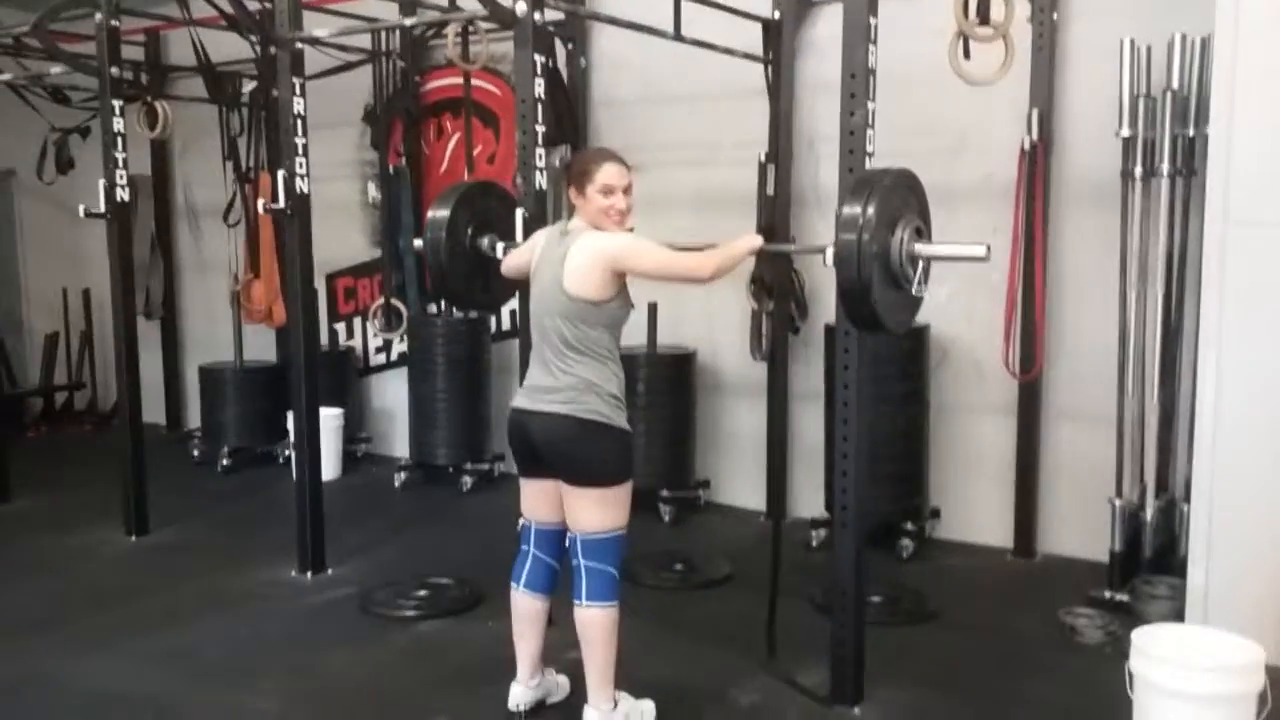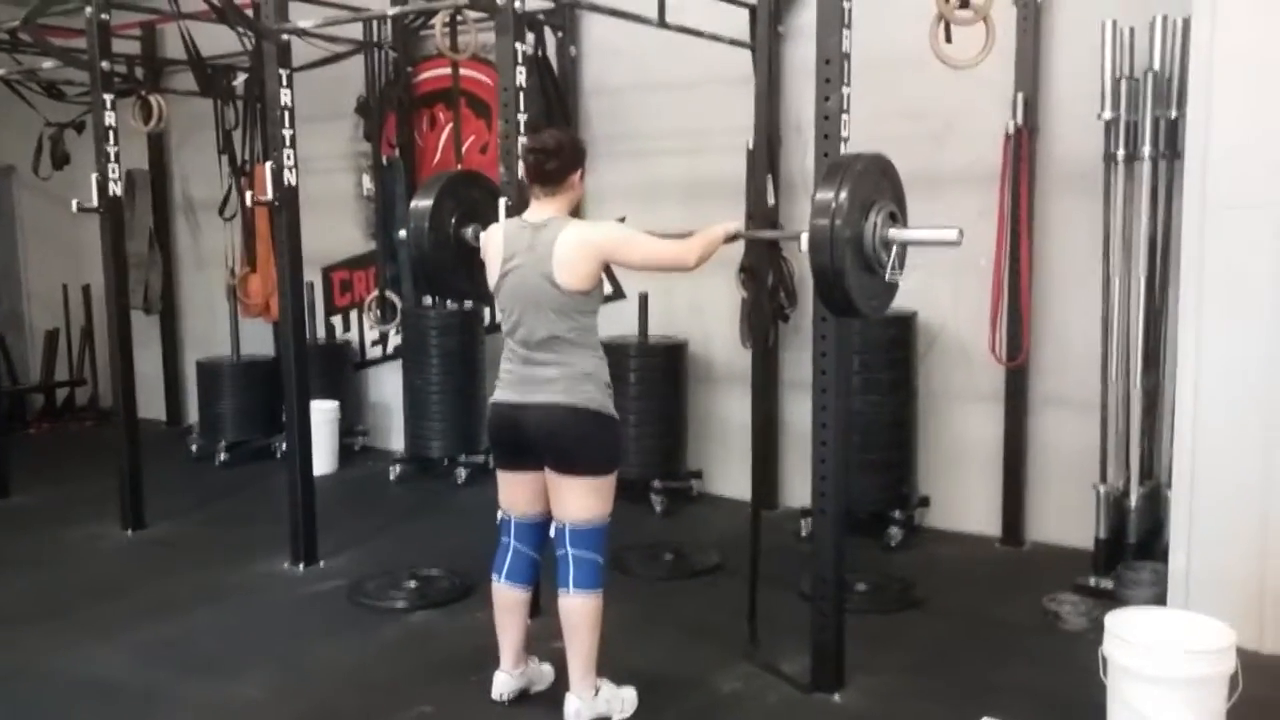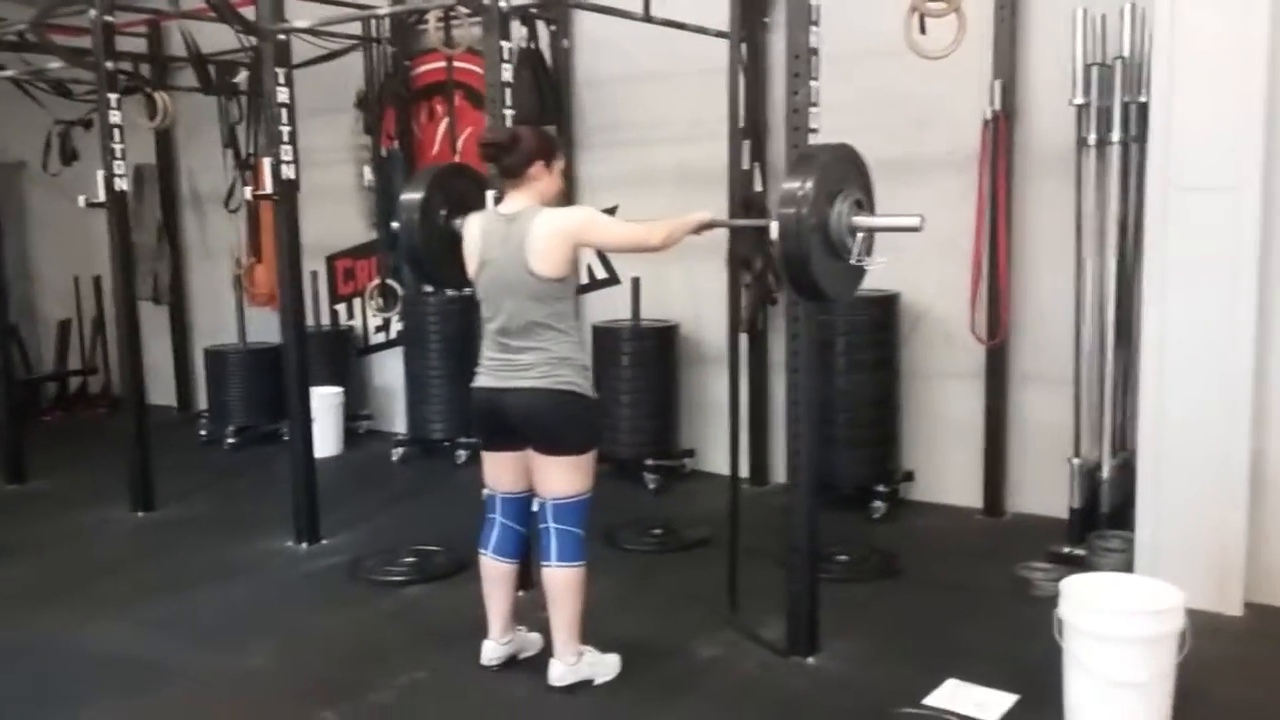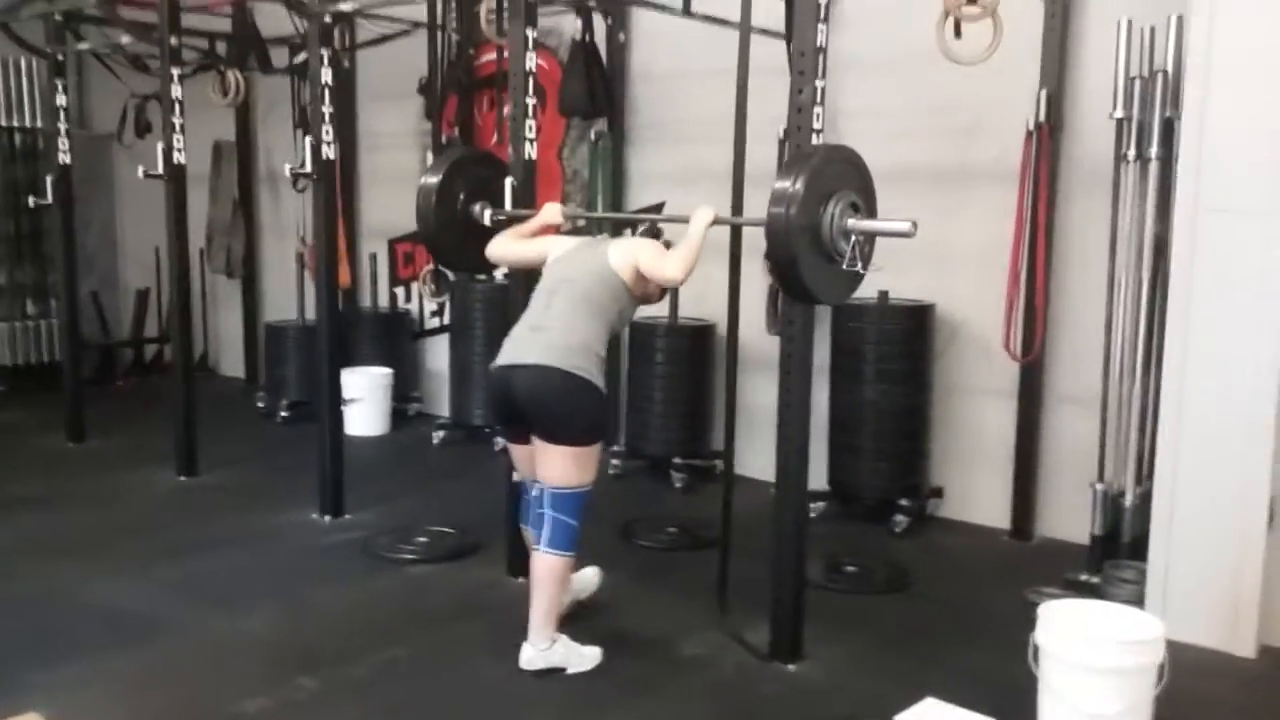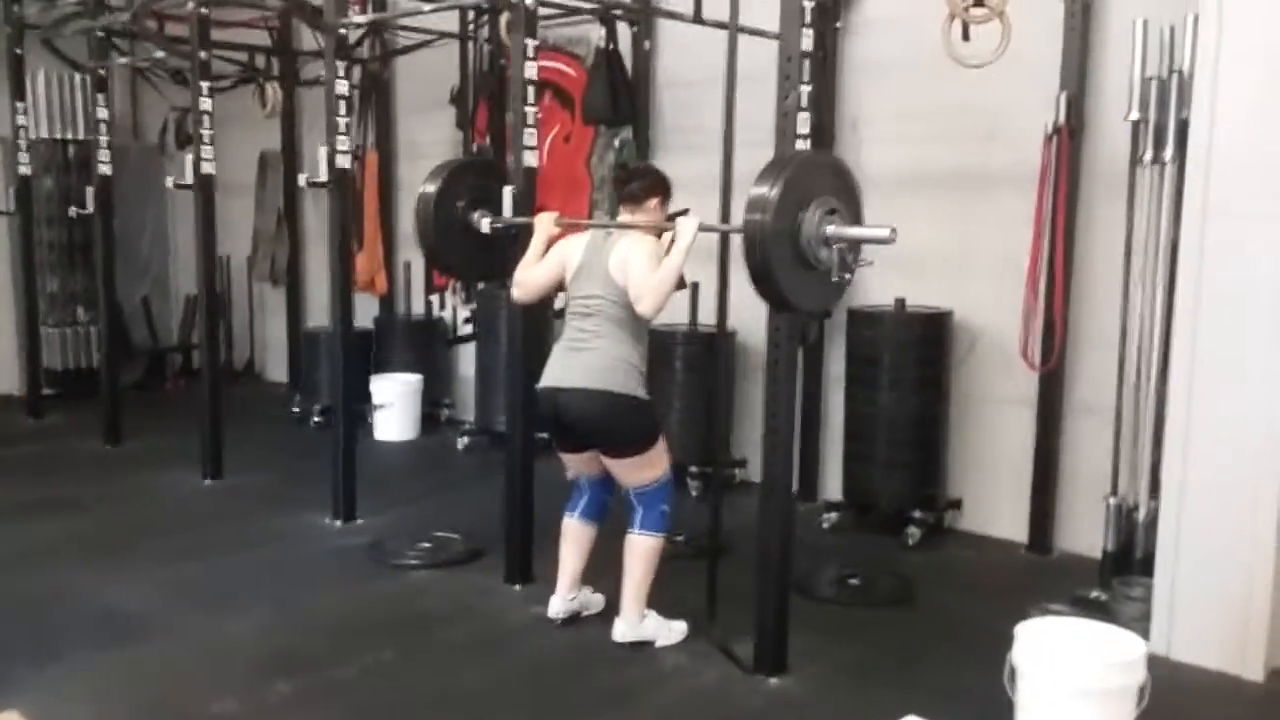
dt=1s
person 1, frame 1
left shoulder: (545, 242)
right shoulder: (608, 249)
left elbow: (508, 266)
right elbow: (701, 268)
right wrist: (746, 245)
left hip: (530, 416)
right hip: (586, 424)
left knee: (538, 549)
right knee: (596, 562)
person 1, frame 2
left shoulder: (494, 239)
right shoulder: (589, 240)
right elbow: (684, 255)
right wrist: (723, 230)
left hip: (510, 410)
right hip: (574, 415)
left knee: (517, 540)
right knee: (581, 551)
left ankle: (511, 671)
person 1, frame 3
left shoulder: (474, 228)
right shoulder: (561, 224)
right elbow: (653, 238)
right wrist: (694, 221)
left hip: (492, 394)
right hip: (554, 397)
left knee: (503, 516)
right knee: (563, 525)
left ankle: (499, 638)
right ankle: (568, 659)
person 1, frame 4
left shoulder: (566, 244)
right shoulder: (641, 250)
left elbow: (495, 250)
right elbow: (675, 271)
left wrist: (541, 221)
right wrist: (699, 226)
left hip: (507, 371)
right hip: (564, 380)
left knee: (538, 494)
right knee: (561, 510)
left ankle: (558, 584)
right ankle: (542, 643)
person 1, frame 5
left shoulder: (574, 242)
right shoulder: (641, 245)
left elbow: (521, 290)
right elbow: (648, 303)
left wrist: (540, 236)
right wrist: (682, 244)
left hip: (555, 390)
right hip: (608, 395)
left knee: (590, 487)
right knee: (653, 499)
left ankle: (566, 595)
right ankle: (633, 619)
